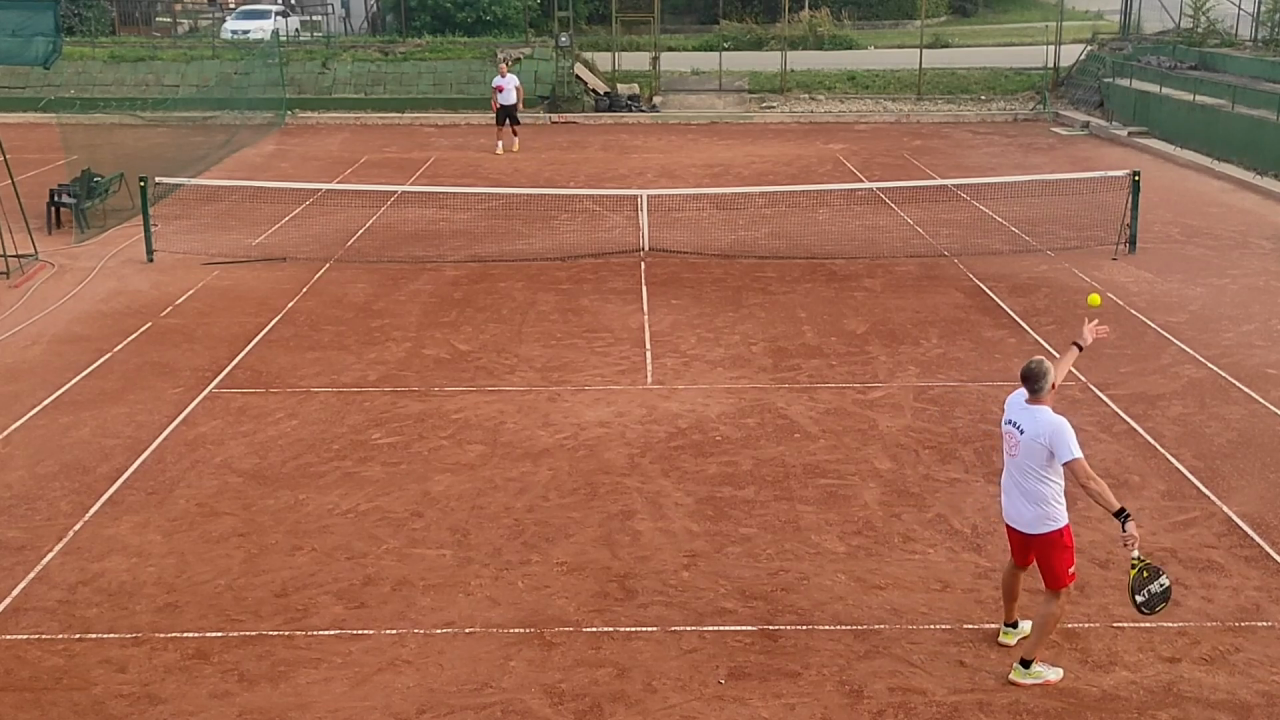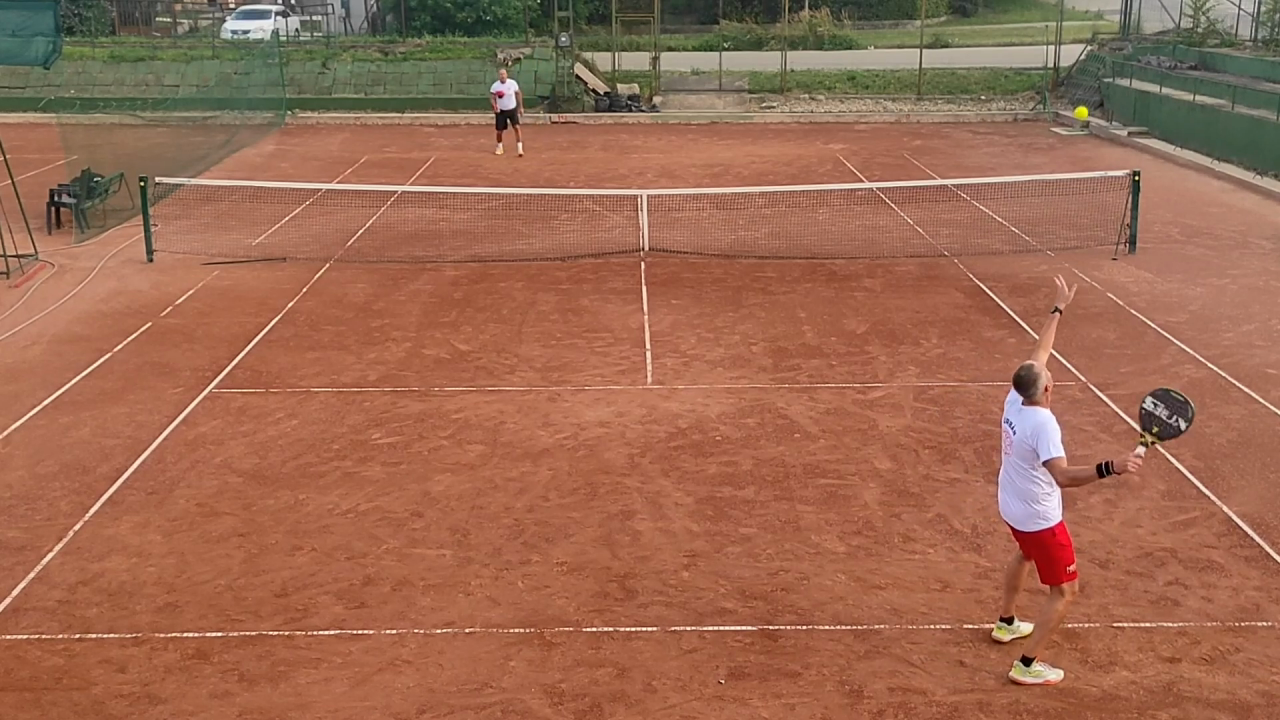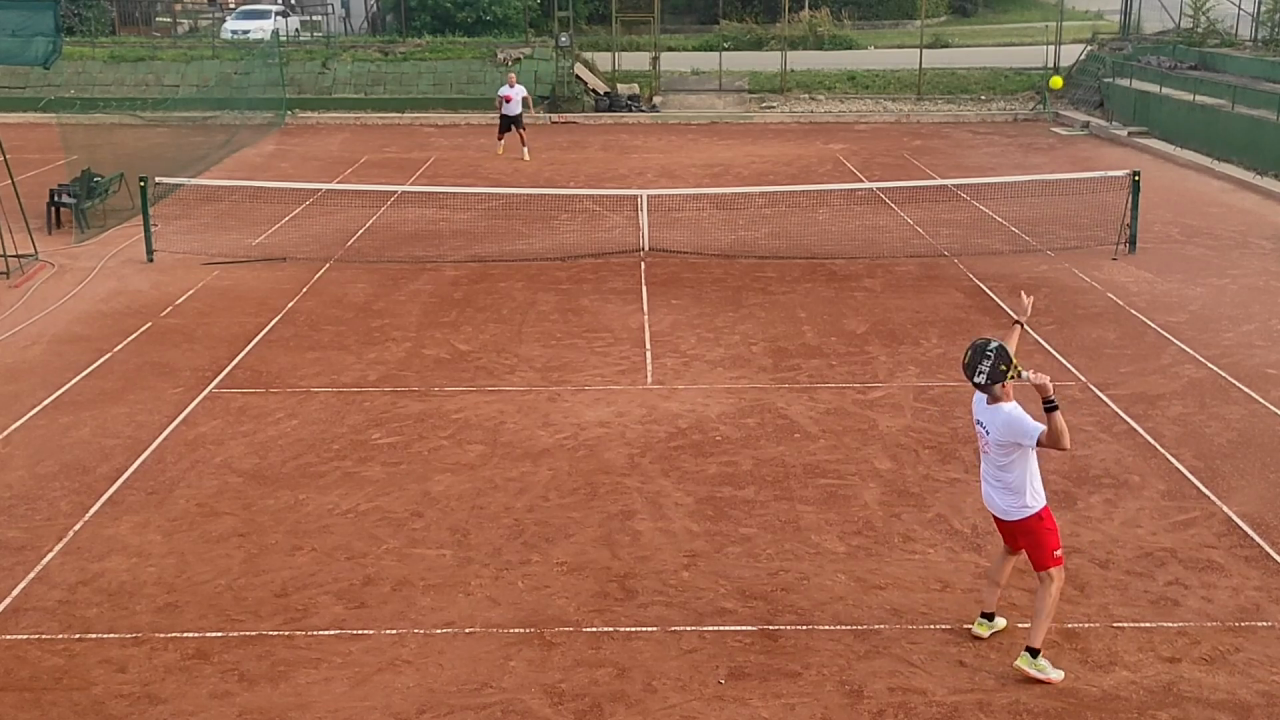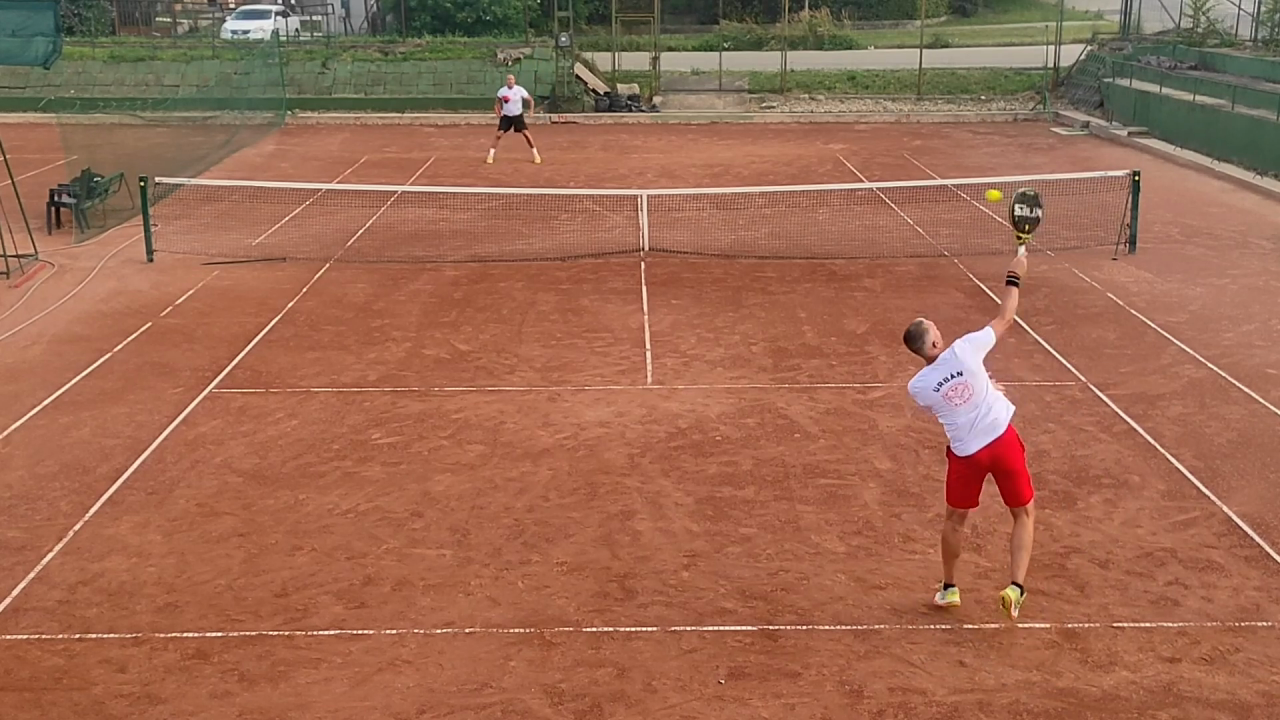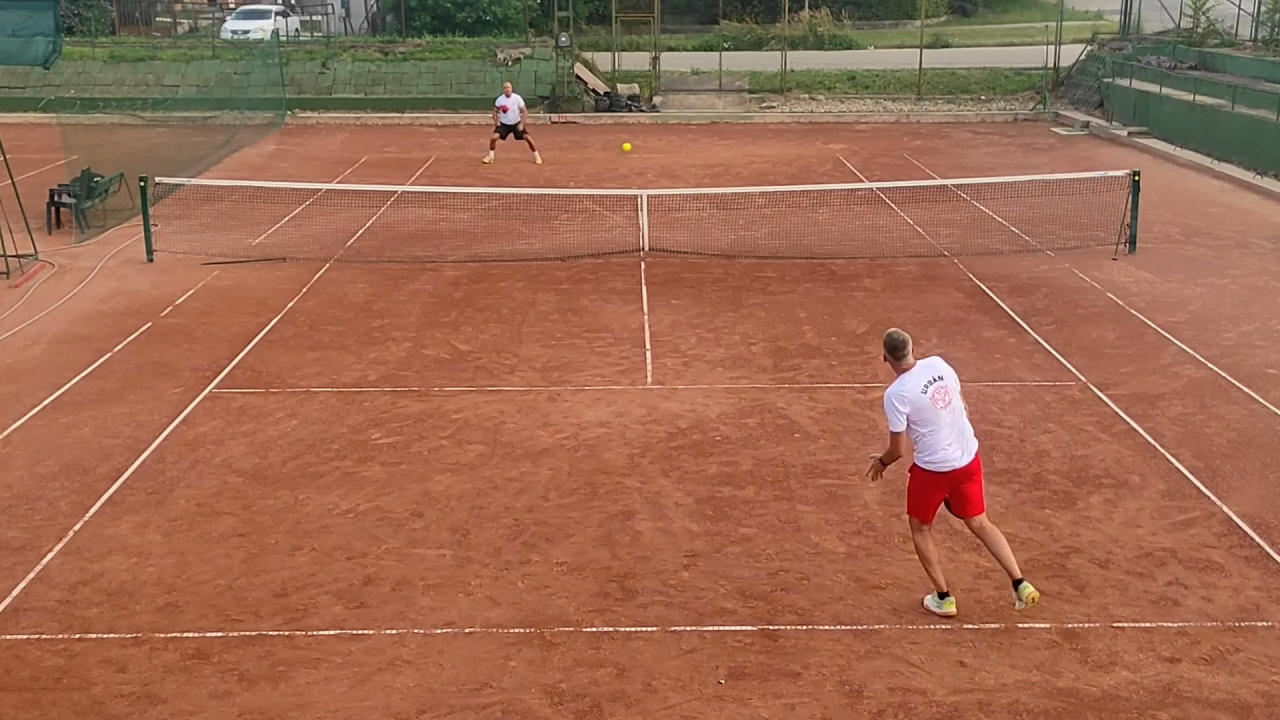
dt=0.3s
person 1, frame 1
left shoulder: (1014, 402)
right shoulder: (1055, 425)
left elbow: (1046, 377)
right elbow: (1085, 478)
left wrist: (1079, 345)
right wrist: (1124, 517)
left hip: (1013, 516)
right hip: (1047, 523)
left knee: (1018, 565)
right knee: (1059, 593)
left ankle: (1010, 627)
right ankle: (1026, 665)
person 1, frame 2
left shoulder: (1013, 401)
right shoulder: (1043, 424)
left elbow: (1039, 352)
right elbow: (1062, 476)
left wrist: (1058, 309)
right wrist: (1111, 467)
left hip: (1012, 509)
right hip: (1040, 519)
left knee: (1025, 555)
right knee: (1064, 591)
left ankle: (1006, 622)
right ankle: (1027, 665)
person 1, frame 3
left shoulder: (981, 400)
right shoulder: (1011, 418)
left elbow: (1000, 353)
right elbow: (1060, 443)
left wrist: (1019, 321)
right wrist: (1048, 399)
left hip: (997, 501)
right hip: (1027, 508)
left knee: (1011, 549)
right knee: (1052, 577)
left ankle: (986, 618)
right ankle: (1033, 656)
person 1, frame 4
left shoulder: (917, 387)
right shoulder: (964, 350)
right elbow: (1006, 318)
right wrist: (1013, 277)
left hip: (965, 454)
right hip: (1001, 441)
left knee: (954, 520)
right knee: (1024, 515)
left ankle: (949, 589)
right ankle: (1015, 587)
person 1, frame 5
left shoulder: (896, 394)
right shoulder: (939, 365)
left elbow: (898, 450)
right elbow: (961, 408)
left wrist: (881, 462)
left hip: (932, 468)
right hip: (968, 458)
left knee: (919, 528)
right knee: (980, 525)
left ankle: (944, 598)
right ankle: (1020, 584)
